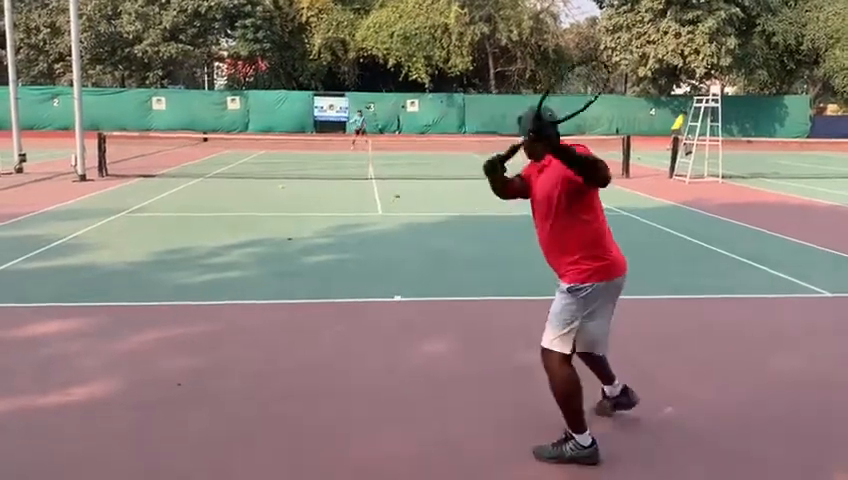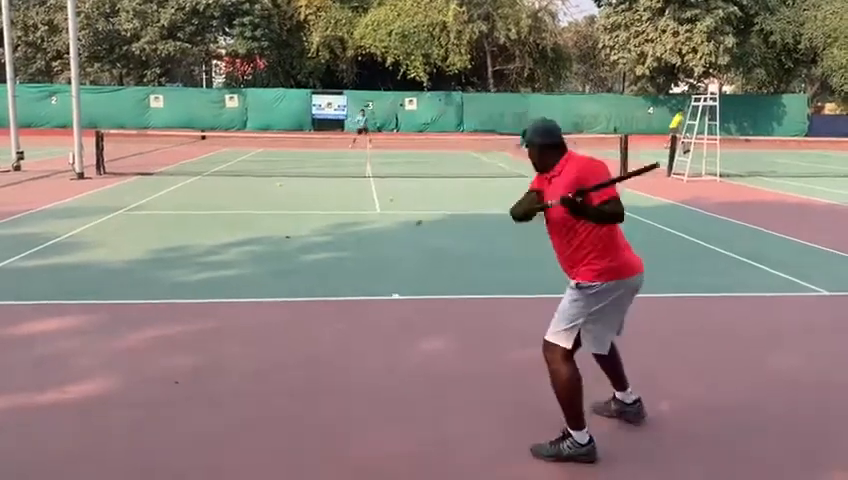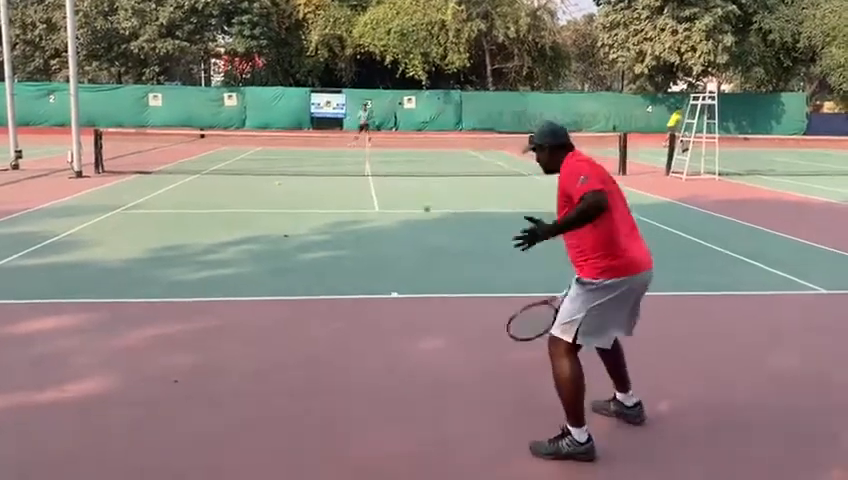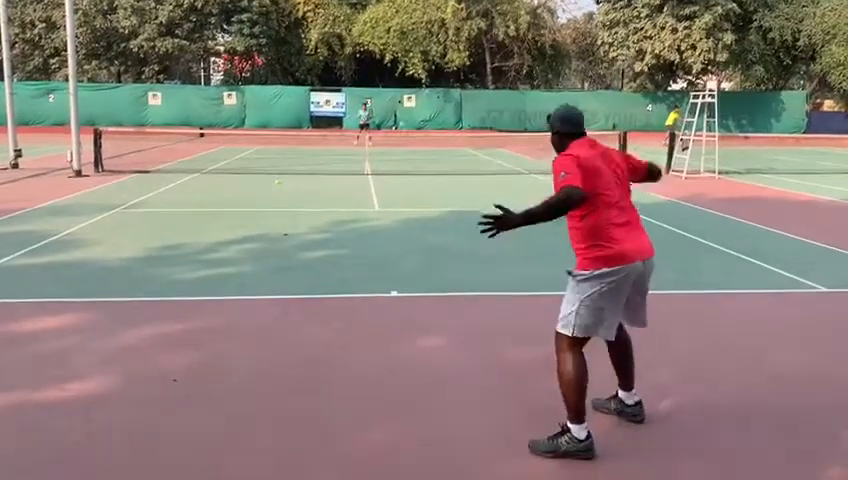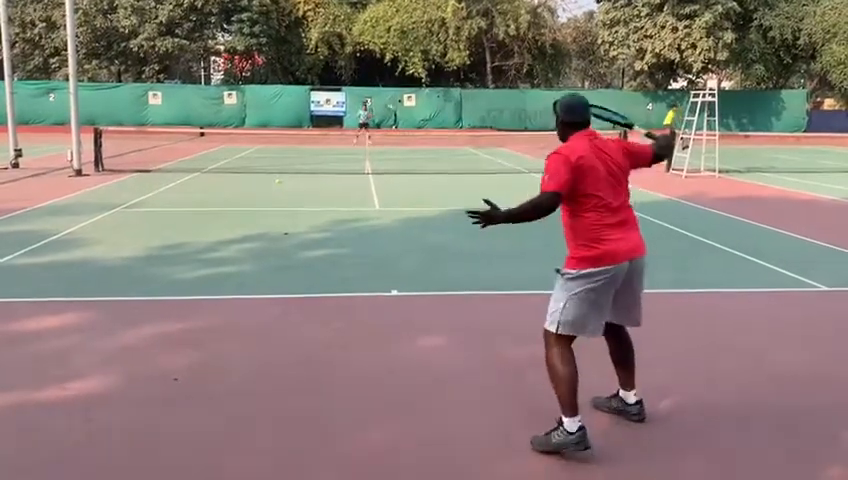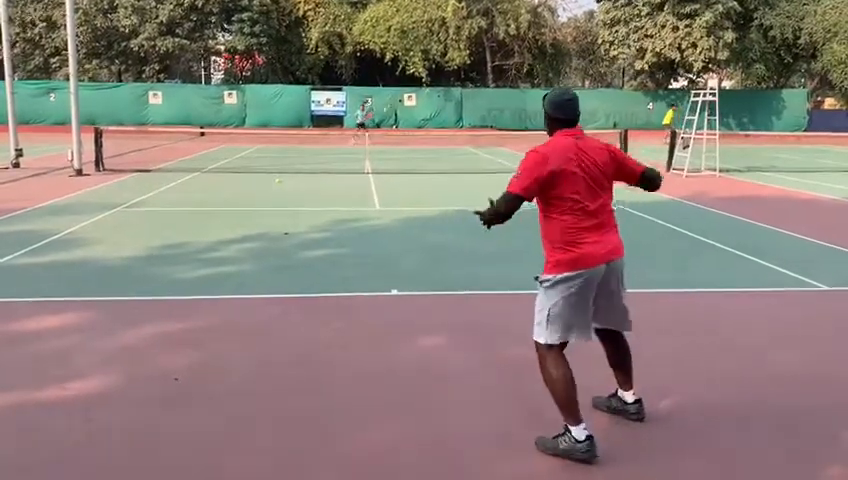
dt=0.2s
person 1, frame 1
left shoulder: (569, 161)
right shoulder: (535, 169)
left elbow: (602, 177)
right elbow: (508, 191)
left wrist: (559, 149)
right wrist: (495, 170)
left hip: (592, 274)
right hip: (587, 272)
left knee: (554, 354)
right knee: (576, 336)
left ankle: (580, 442)
right ankle: (616, 392)
person 1, frame 2
left shoulder: (586, 167)
right shoulder: (545, 179)
left elbow: (616, 212)
right elbow: (519, 211)
left wrist: (585, 209)
right wrist: (530, 207)
left hip: (603, 276)
right hip: (618, 272)
left knee: (556, 350)
right knee: (594, 335)
left ankle: (578, 440)
right ankle: (627, 401)
person 1, frame 3
left shoulder: (575, 168)
right shoulder: (586, 167)
left elbow: (596, 203)
left wrist: (550, 229)
left hip: (609, 272)
right hip: (637, 267)
left knee: (561, 346)
right knee: (601, 332)
left ankle: (578, 438)
right ankle: (627, 401)
person 1, frame 4
left shoulder: (569, 159)
right shoulder: (614, 156)
left elbow: (570, 198)
right elbow: (653, 172)
left wrist: (517, 220)
right wrist: (644, 167)
left hip: (604, 263)
right hip: (642, 255)
left knee: (568, 343)
right knee: (614, 326)
left ankle: (576, 435)
right ankle: (628, 400)
person 1, frame 5
left shoulder: (564, 157)
right shoulder: (618, 147)
left elbow: (545, 204)
right elbow: (662, 152)
left wrist: (498, 217)
right wrist: (663, 139)
left hip: (593, 262)
right hip: (632, 254)
left knee: (557, 340)
right knee: (614, 325)
left ankle: (571, 428)
right ankle: (629, 398)
person 1, frame 6
left shoulder: (540, 156)
right shoulder: (604, 150)
left elbow: (501, 211)
right elbow: (652, 181)
left wrist: (489, 216)
right wrist: (645, 175)
left hip: (568, 266)
right hip: (610, 257)
left knee: (548, 347)
right knee: (608, 327)
left ankle: (578, 435)
right ankle: (627, 398)
